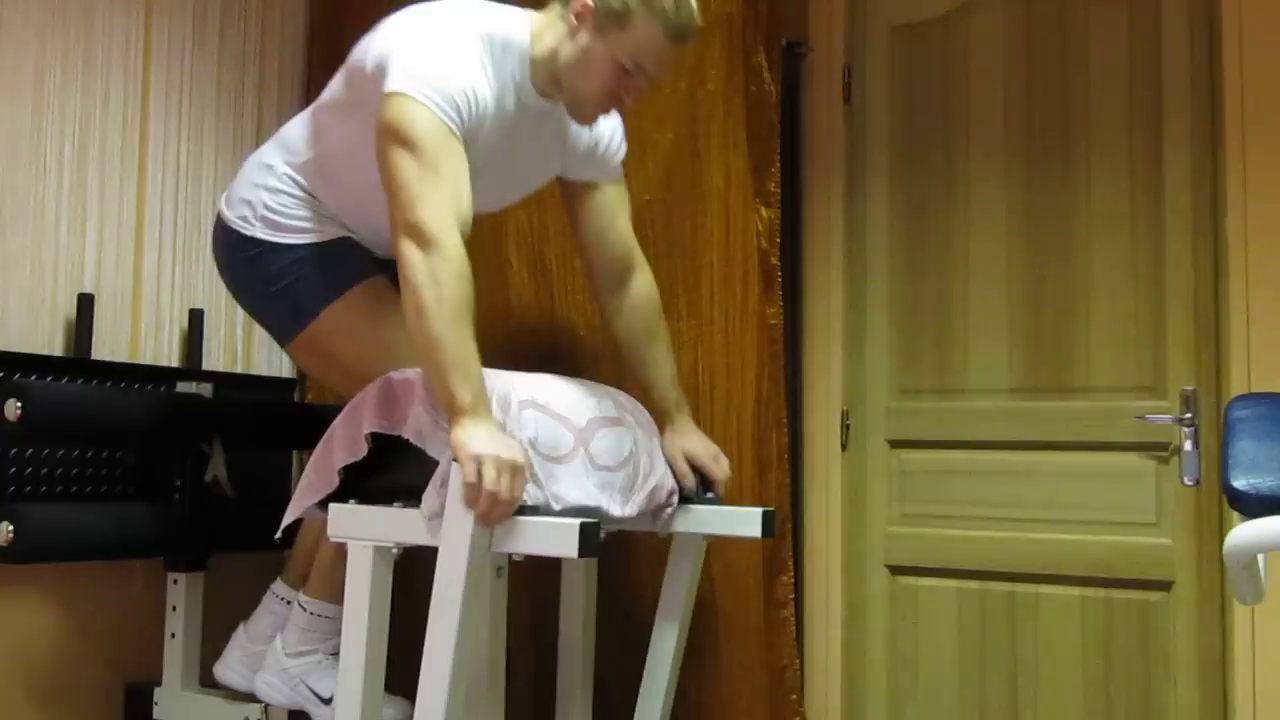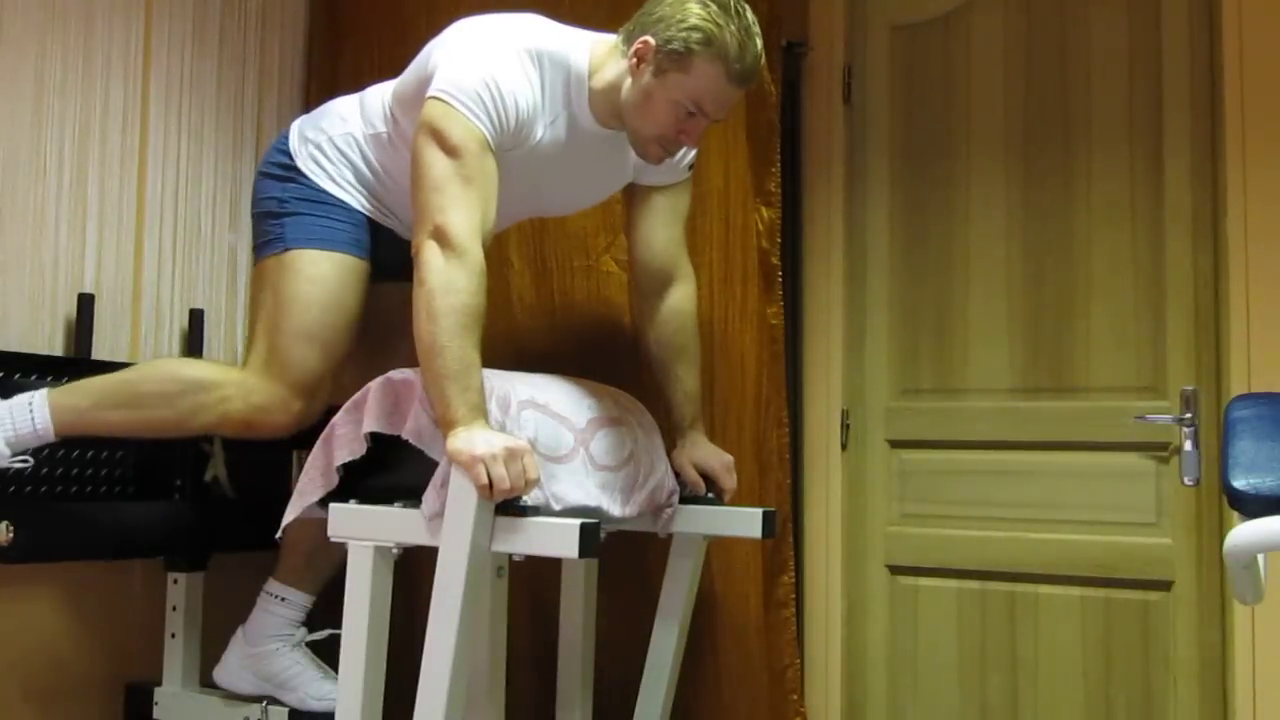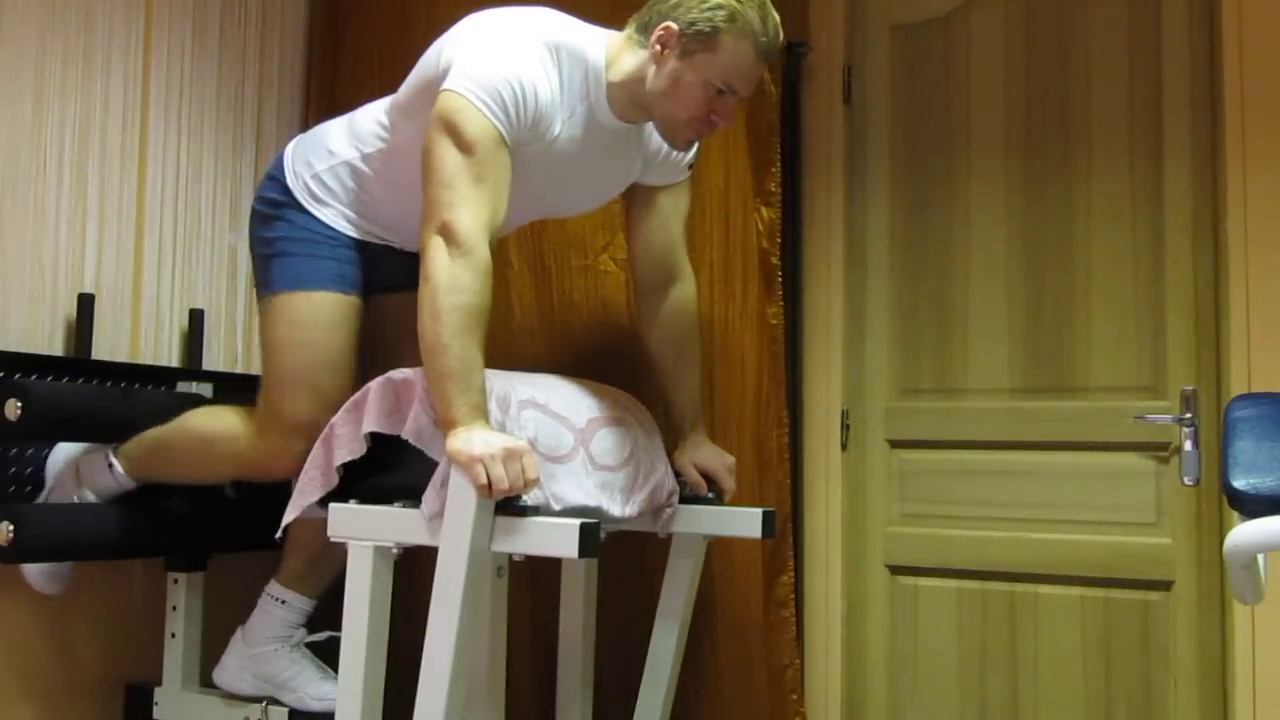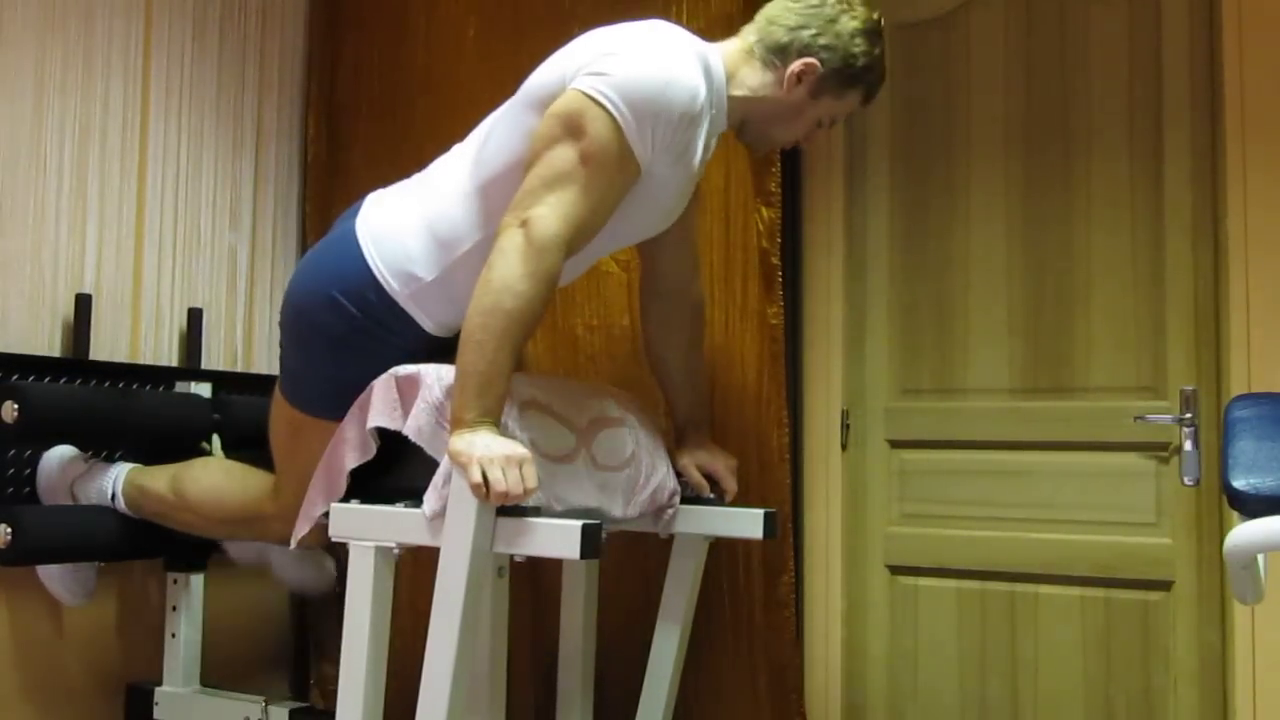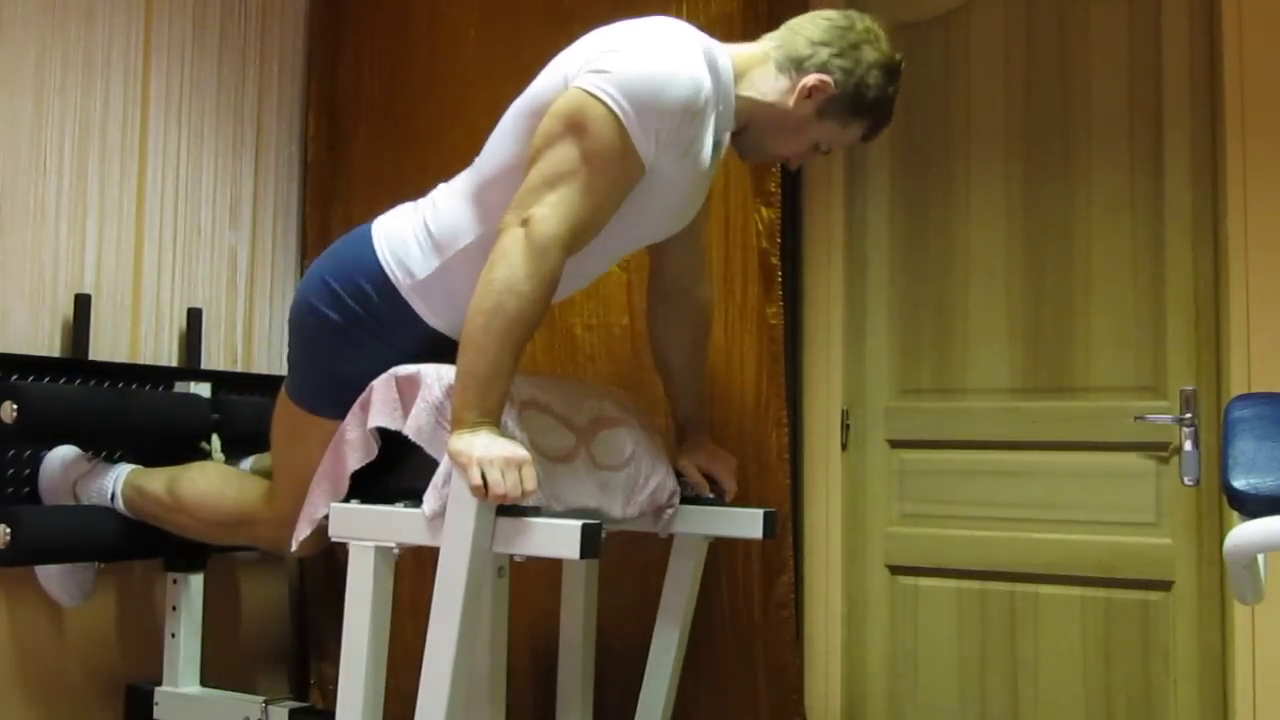
dt=1s
person 1, frame 1
left shoulder: (591, 125)
left elbow: (622, 275)
right elbow: (428, 240)
left wrist: (673, 421)
right wrist: (470, 418)
left hip: (356, 242)
right hip: (280, 231)
left ankle: (265, 641)
right ankle: (301, 652)
person 1, frame 2
left shoulder: (663, 135)
right shoulder: (496, 66)
left elbow: (665, 286)
right elbow: (449, 245)
left wrist: (689, 432)
right wrist: (465, 424)
left hip: (404, 226)
right hip: (328, 178)
right knee: (277, 399)
left ankle: (266, 642)
person 1, frame 3
left shoulder: (663, 138)
left elbow: (666, 286)
right elbow: (456, 241)
left wrist: (690, 433)
right wrist: (464, 423)
left hip: (408, 243)
right hip: (324, 203)
right knee: (292, 439)
left ankle: (266, 644)
right ankle: (89, 474)
person 1, frame 4
left shoulder: (697, 110)
right shoulder: (653, 76)
left elbow: (672, 290)
right elbow: (531, 239)
left wrist: (692, 433)
right wrist: (472, 428)
left hip: (424, 301)
right hip: (366, 294)
right knee: (298, 511)
left ankle: (286, 541)
right ankle: (90, 482)
person 1, frame 5
left shoulder: (706, 118)
right shoulder: (659, 74)
left elbow: (681, 287)
right elbow: (532, 237)
left wrist: (692, 431)
right wrist: (474, 426)
left hip: (439, 312)
right hip: (378, 298)
right knee: (293, 525)
left ankle: (273, 462)
right ankle: (96, 481)
